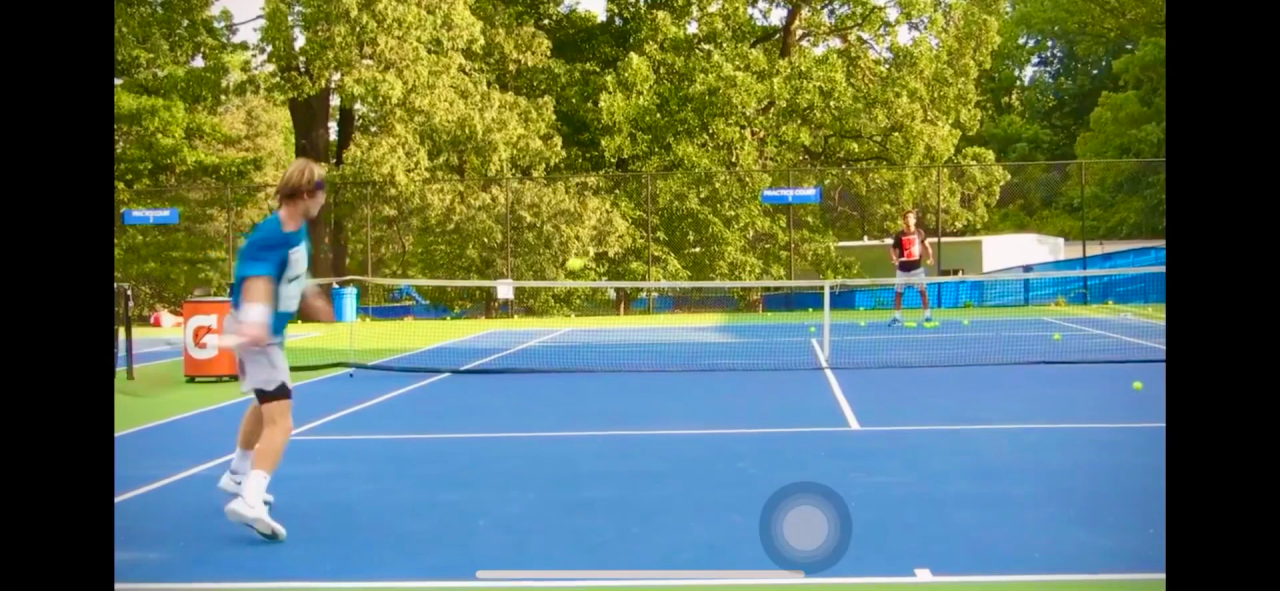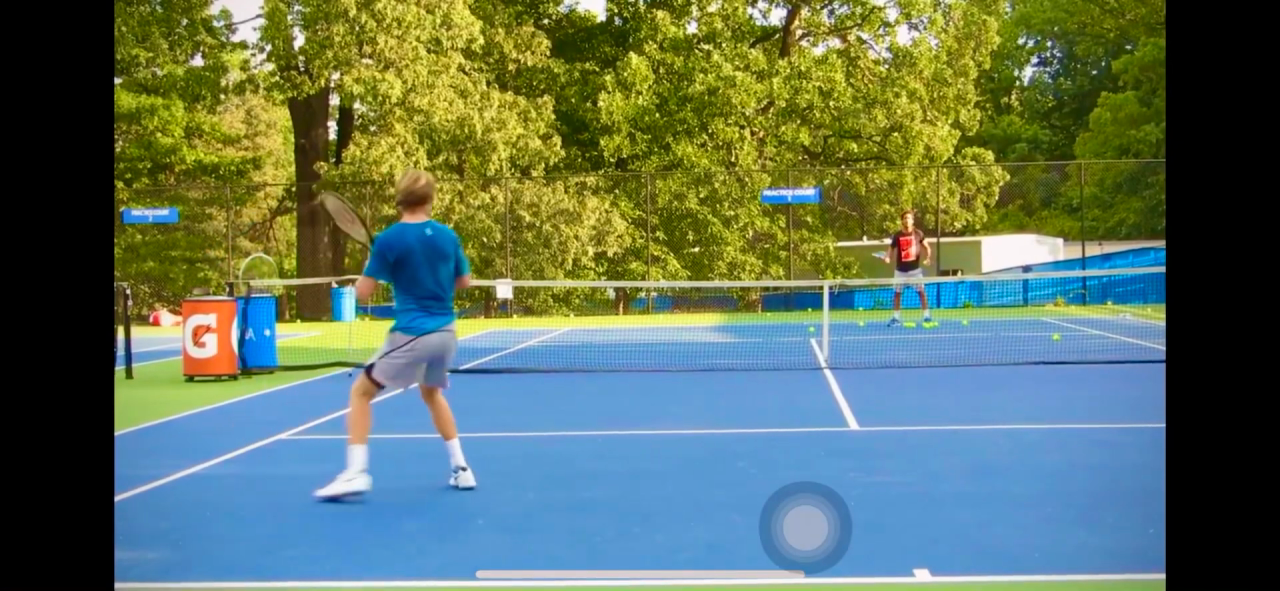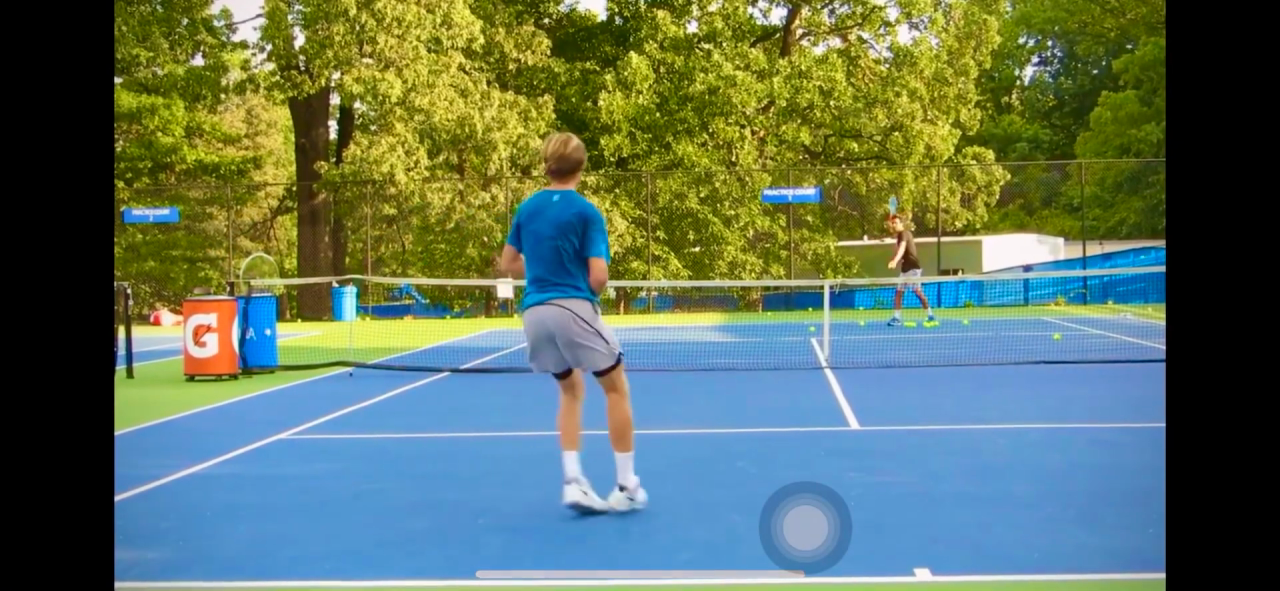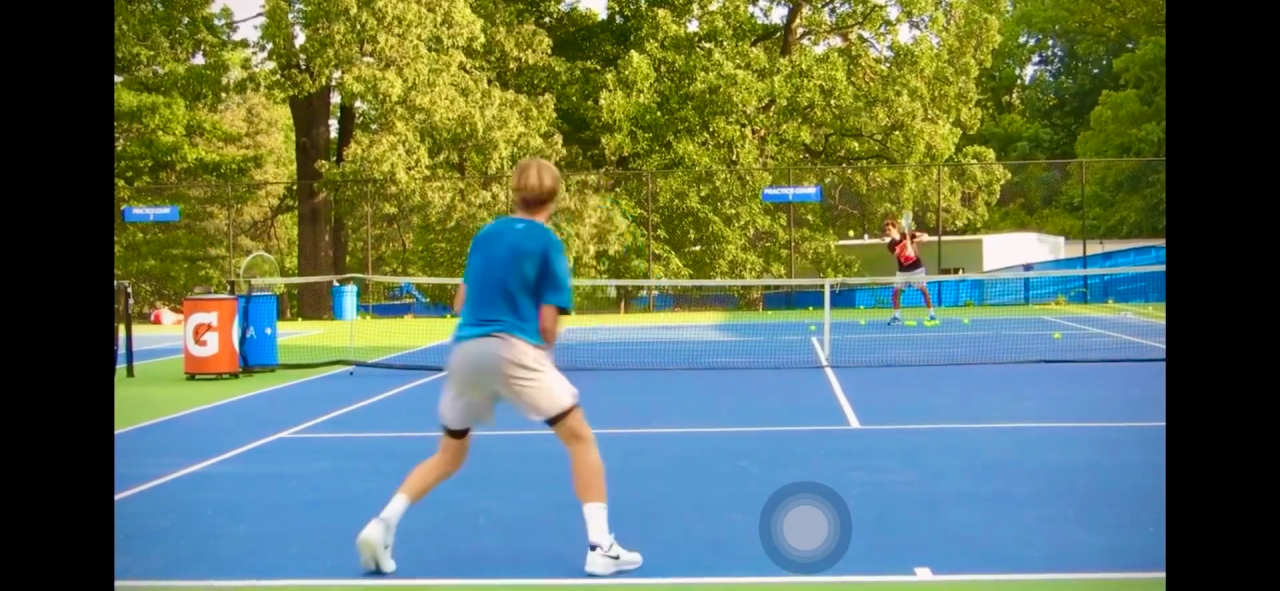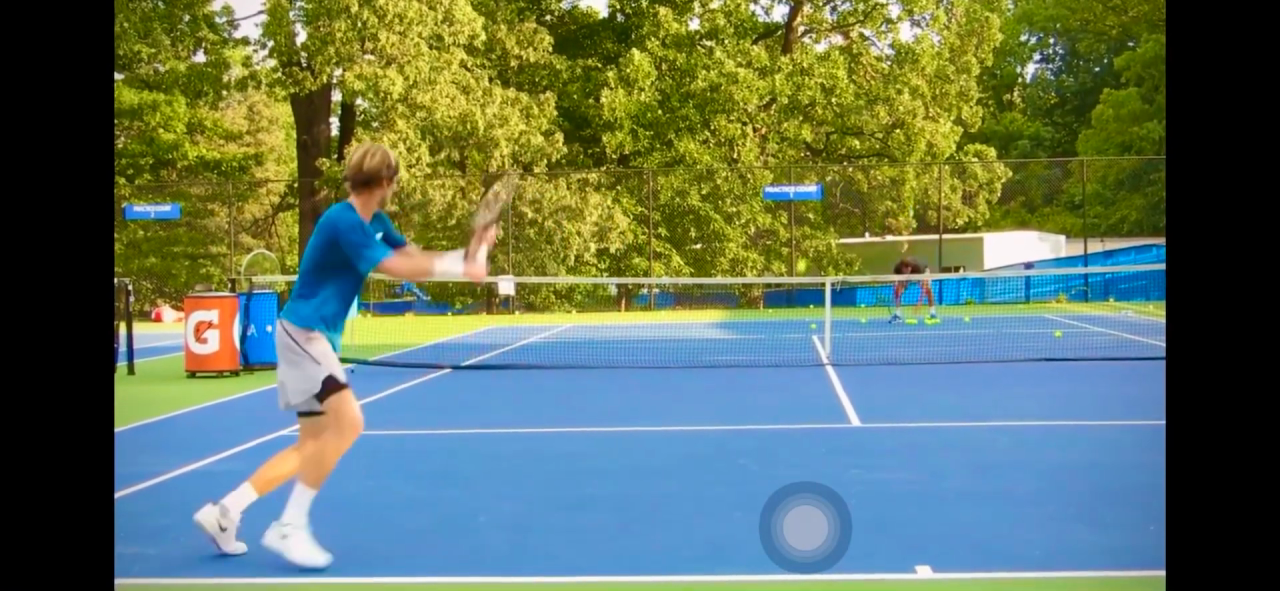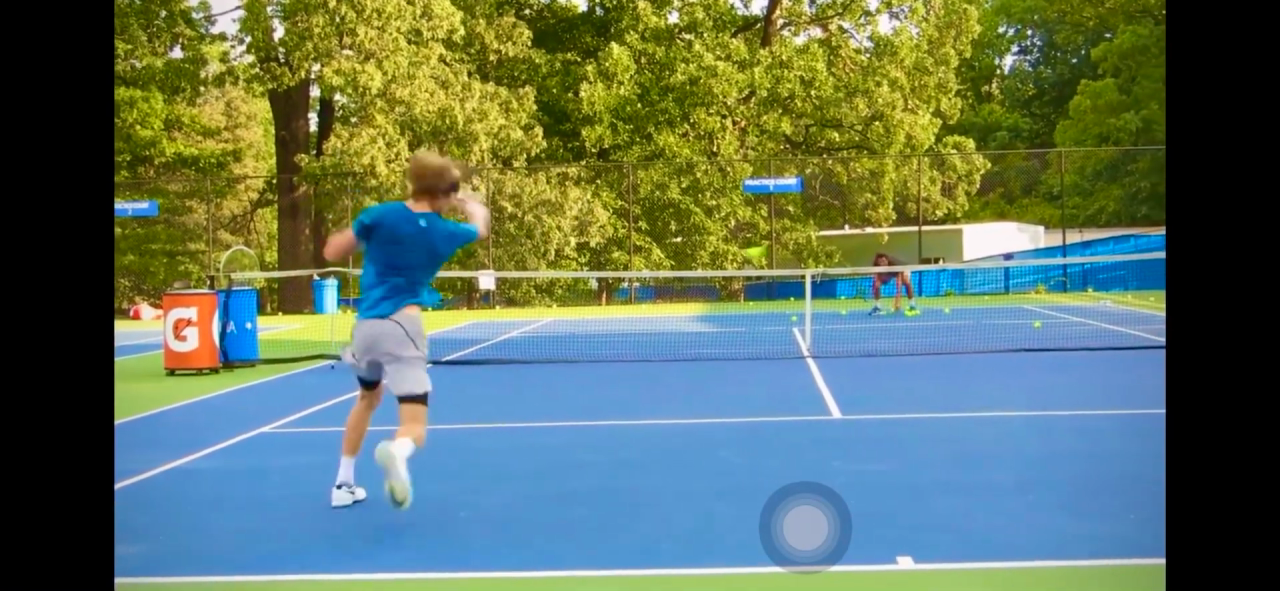
dt=0.7s
person 1, frame 1
left shoulder: (296, 230)
right shoulder: (270, 238)
right elbow: (256, 290)
left wrist: (314, 302)
right wrist: (252, 326)
left hip: (266, 337)
right hip: (257, 340)
left knee: (265, 407)
right knee: (279, 421)
left ankle: (236, 476)
right ankle: (248, 502)
person 1, frame 2
left shoulder: (388, 239)
right shoulder: (449, 236)
left elbow: (364, 291)
right elbow: (465, 283)
left wrist: (366, 276)
left hip: (410, 336)
right hip: (445, 332)
left knee: (361, 392)
right knee: (432, 395)
left ankle: (355, 473)
right ankle: (460, 468)
person 1, frame 3
left shoulder: (527, 208)
right shoulder: (587, 211)
left elbow: (508, 264)
right elbow: (598, 277)
left hip: (535, 314)
right hip: (573, 310)
left knee: (572, 392)
right knee: (617, 391)
left ankle: (574, 483)
right ankle: (625, 486)
person 1, frame 4
left shoulder: (485, 235)
right shoulder: (549, 245)
right elbow: (548, 323)
right wrist: (540, 354)
left hip: (465, 352)
right hip: (514, 353)
left knee: (448, 455)
right knee: (581, 441)
left ankle: (381, 526)
right ankle: (599, 546)
person 1, frame 5
left shoulder: (374, 223)
right shoulder: (341, 222)
left elbow: (415, 259)
right elbow: (398, 269)
left wrist: (467, 253)
right wrist: (464, 269)
left hip: (314, 336)
right hip: (302, 333)
left knee: (310, 445)
right knee: (347, 424)
left ankle: (225, 511)
right ankle: (290, 526)
person 1, frame 6
left shoulder: (378, 215)
right shoulder: (448, 233)
left elbow: (332, 253)
right elbow: (481, 227)
right wrist: (472, 205)
left hip: (366, 325)
right hip: (403, 327)
left knee: (367, 400)
right knee: (414, 424)
left ankle: (344, 483)
right ankle: (396, 452)
